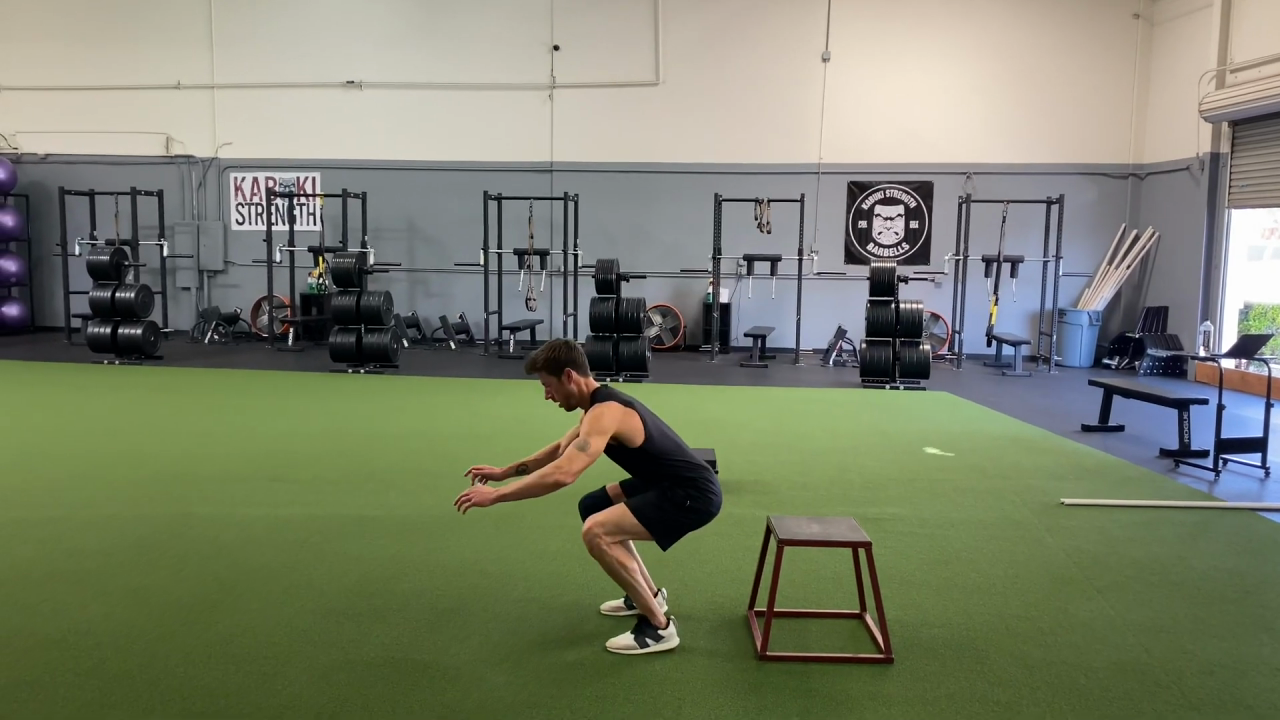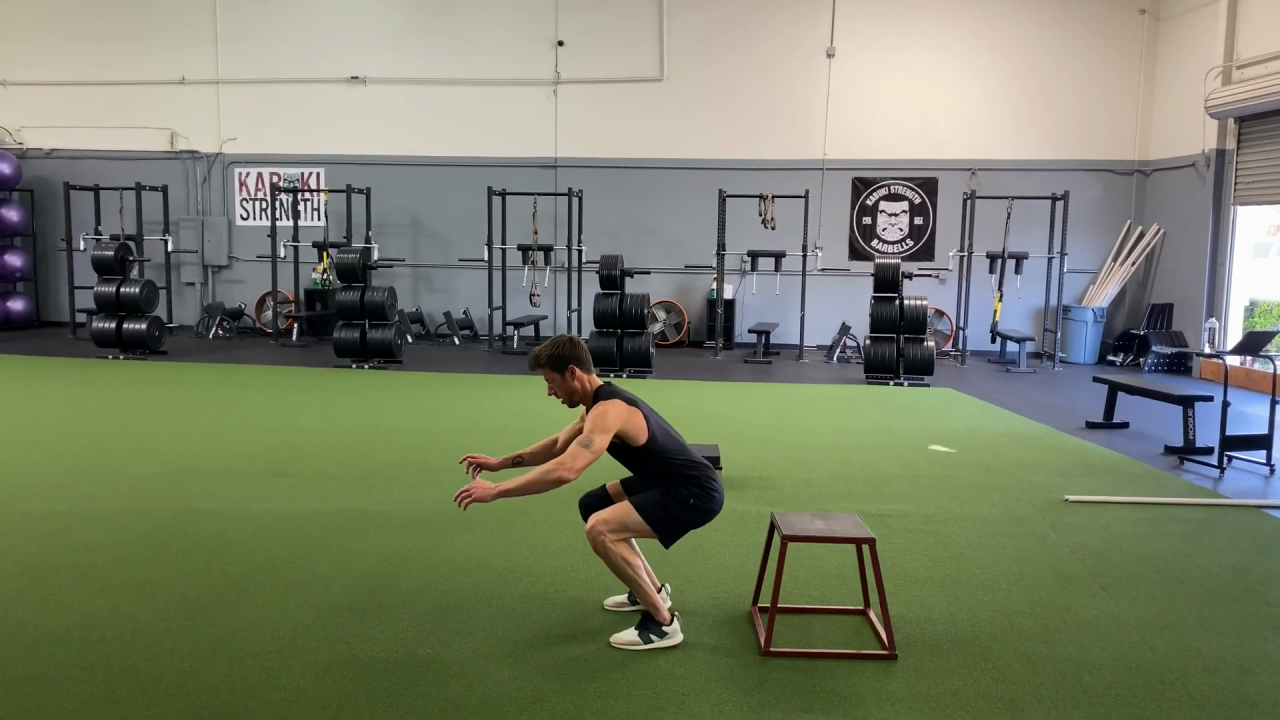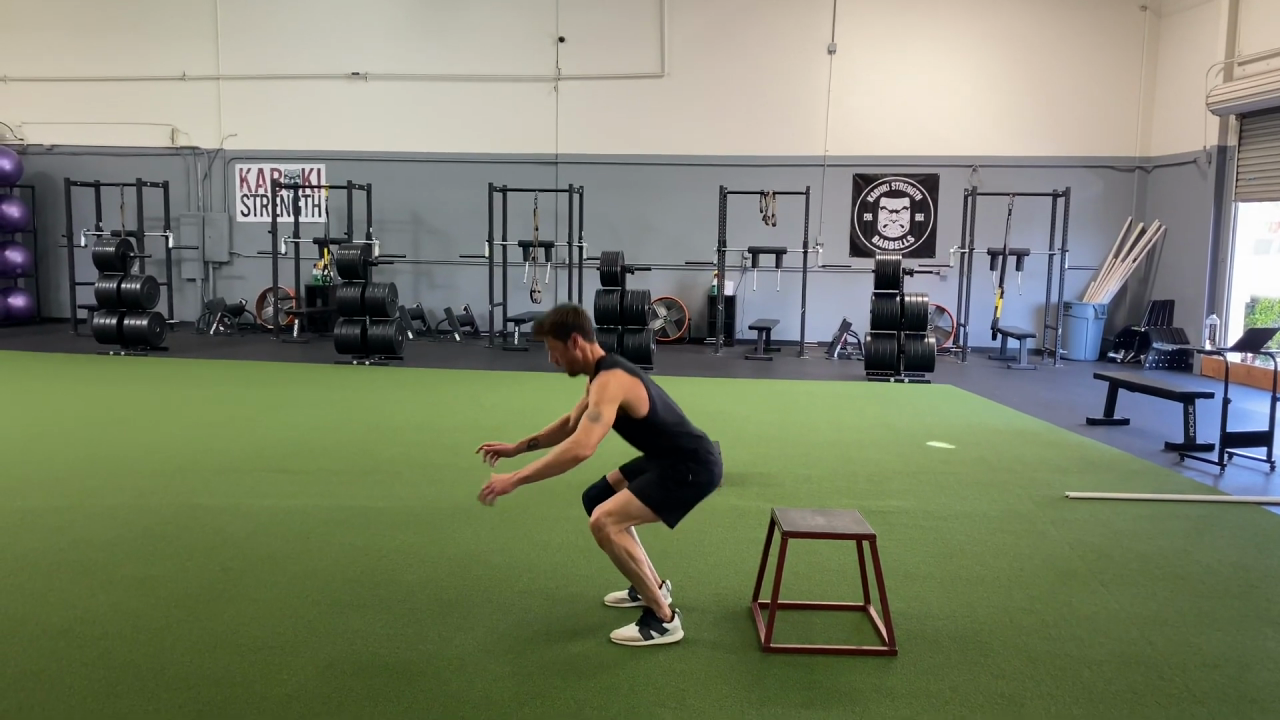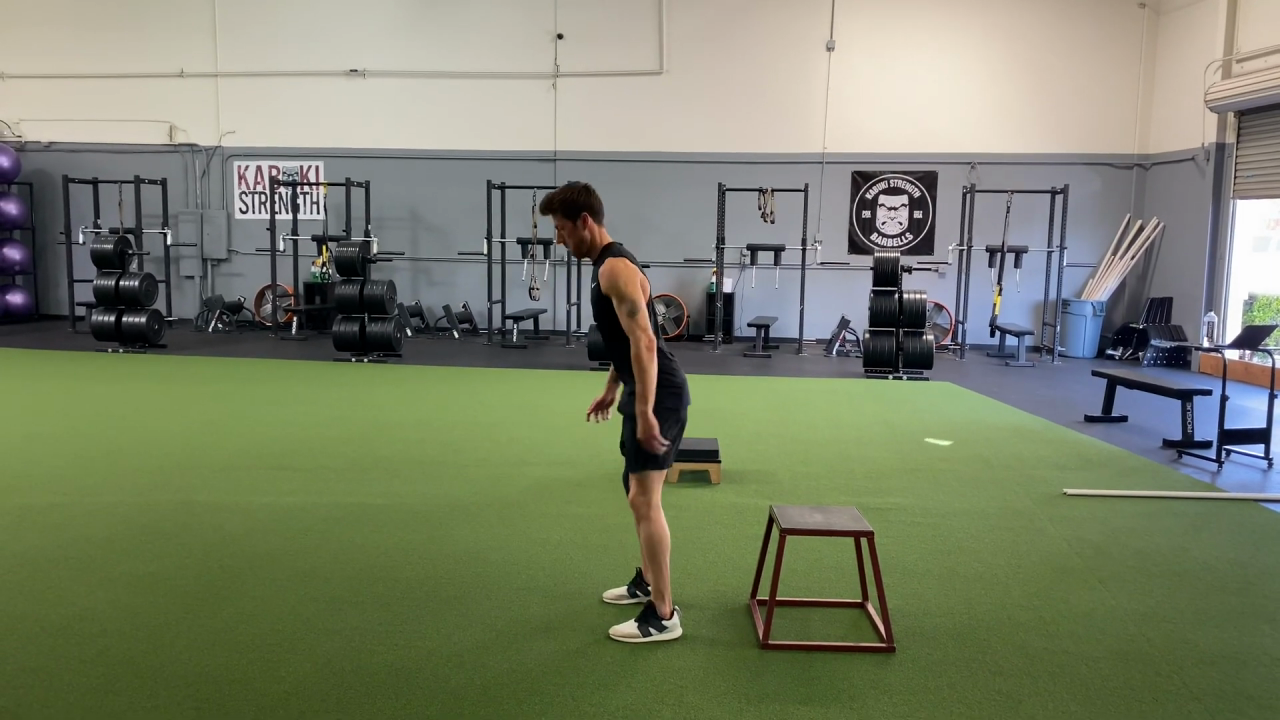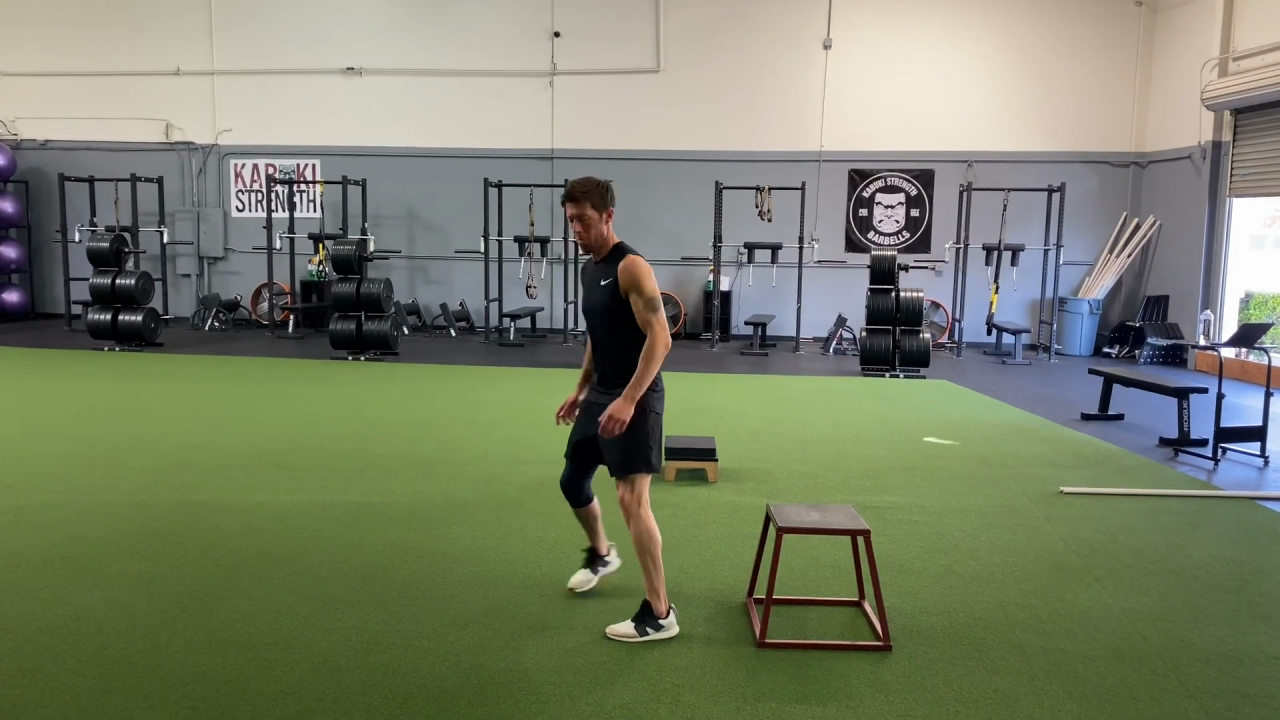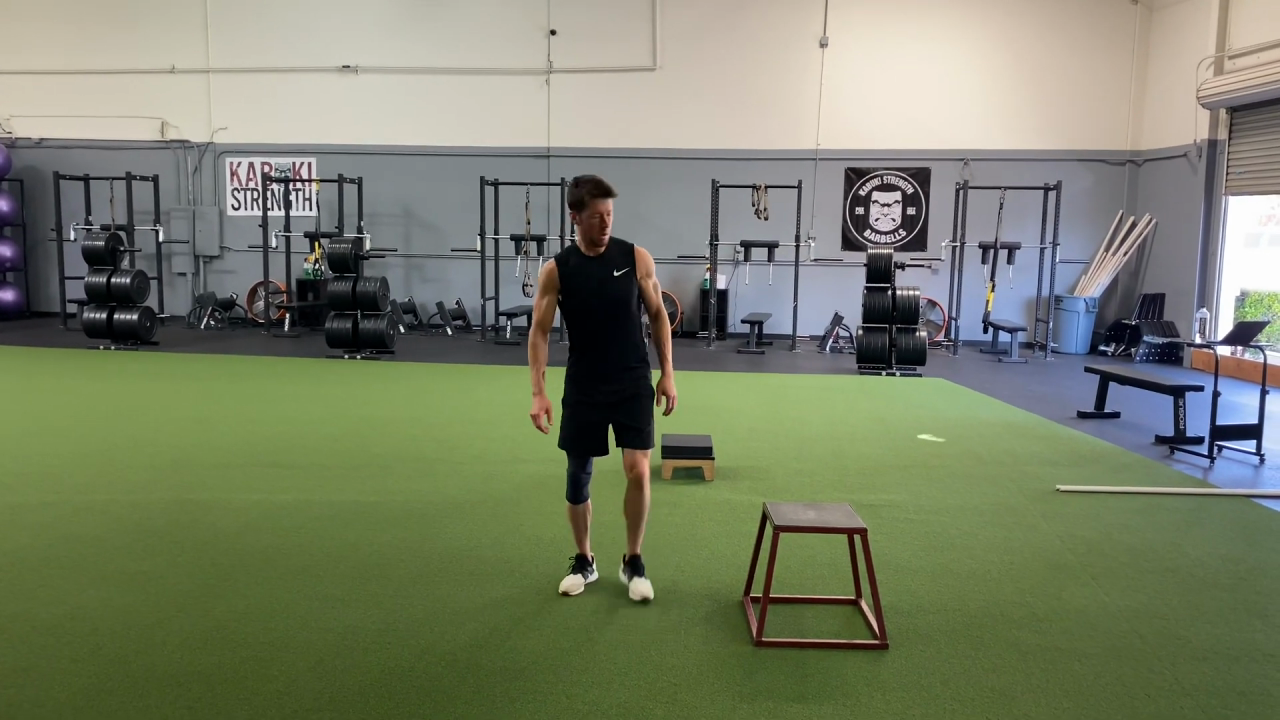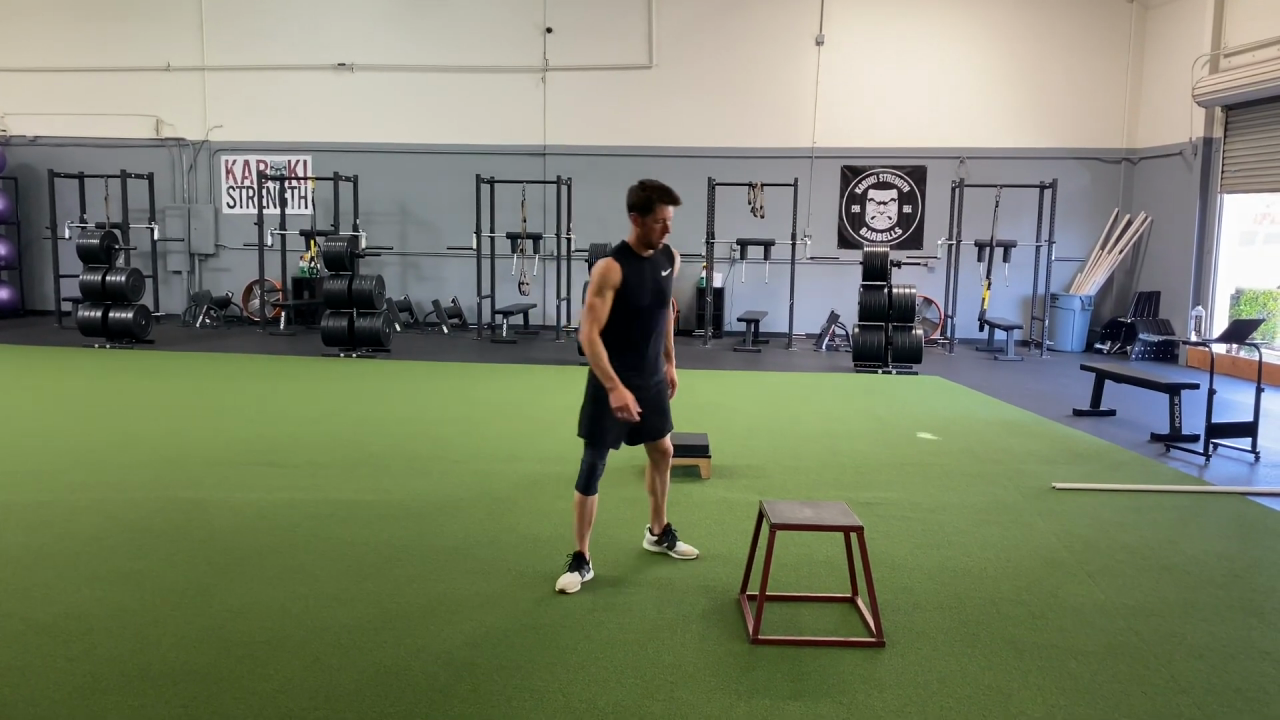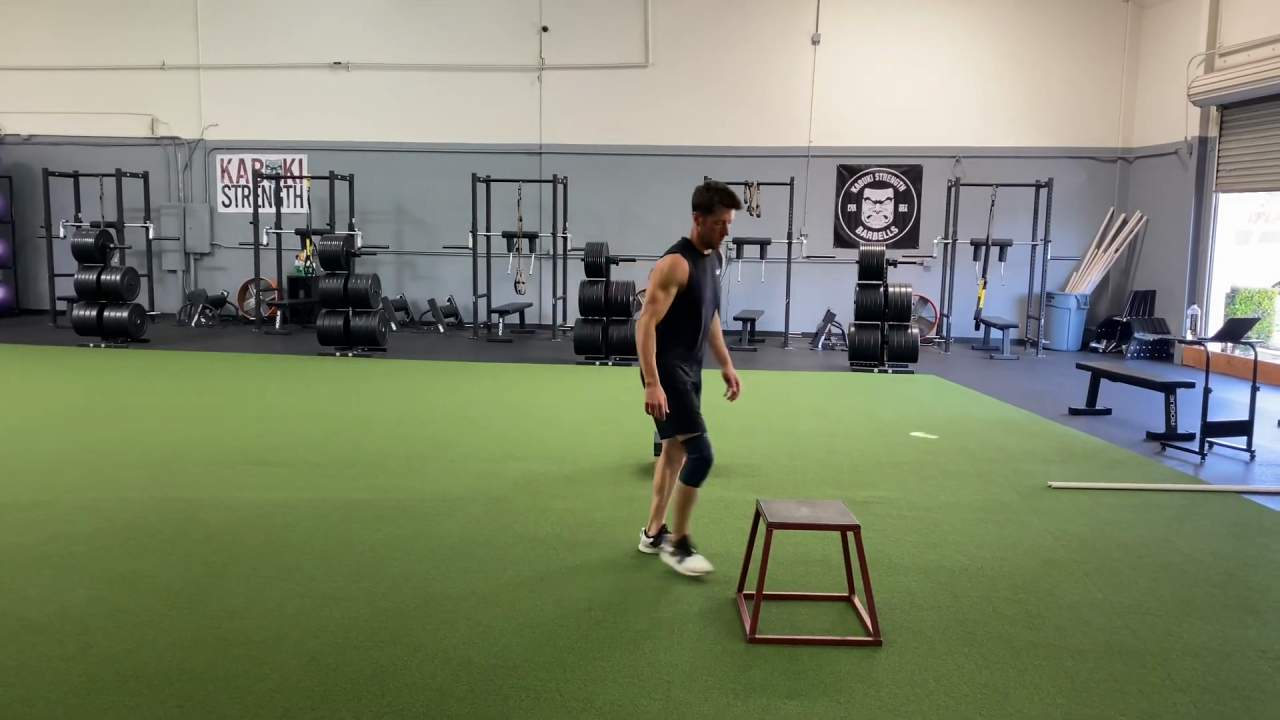
dt=0.4s
person 1, frame 1
left shoulder: (604, 413)
right shoulder: (603, 403)
left elbow: (562, 473)
right elbow: (561, 450)
left wrist: (495, 495)
right wrist: (504, 472)
left hip: (693, 495)
right hip: (672, 483)
left knee: (596, 532)
right knee: (592, 508)
left ankle: (659, 627)
right ankle: (648, 593)
person 1, frame 2
left shoulder: (608, 411)
right shoulder: (602, 402)
left elbow: (565, 470)
right elbow: (558, 445)
left wrist: (496, 491)
right wrist: (500, 463)
left hip: (695, 493)
right hip: (672, 481)
left knee: (600, 529)
right knee: (592, 506)
left ankle: (663, 623)
right ankle: (652, 589)
person 1, frame 3
left shoulder: (609, 381)
right shoulder: (605, 372)
left elbow: (580, 448)
right elbow: (570, 424)
left wrist: (515, 479)
right wrist: (517, 447)
left hip: (693, 467)
right hip: (668, 458)
left knee: (605, 522)
right knee: (596, 500)
left ankle: (664, 619)
right ankle: (652, 585)
person 1, frame 4
left shoulder: (614, 268)
right shoulder: (607, 264)
left elbow: (644, 341)
left wrist: (645, 412)
right wrist: (608, 391)
left hip: (658, 394)
right hip: (640, 391)
left knee: (644, 499)
right knee: (636, 489)
left ankle: (663, 616)
right ankle: (648, 580)
person 1, frame 5
left shoulder: (631, 267)
right shoulder: (588, 269)
left elbow: (659, 338)
left wrist: (629, 398)
right wrist: (580, 389)
left hip: (633, 401)
right hip: (598, 396)
left knee: (632, 499)
right knee: (572, 483)
left ankle: (659, 613)
right ankle: (600, 553)
person 1, frame 6
left shoulder: (637, 258)
right shoulder: (557, 269)
left elbow: (658, 316)
right elbow: (539, 333)
left wrist: (666, 374)
right wrist: (538, 394)
left hip: (633, 384)
right hip: (584, 388)
left knee: (638, 471)
right knee: (578, 477)
left ankle: (633, 561)
right ankle: (583, 561)
person 1, frame 7
left shoulder: (670, 257)
right shoulder: (611, 268)
right elbow: (588, 332)
left wrist: (670, 363)
right wrist: (614, 388)
left hip: (651, 376)
right hip: (613, 380)
left knee: (662, 451)
right knee: (592, 466)
left ankle: (658, 531)
right ankle: (580, 560)
person 1, frame 8
left shoulder: (715, 258)
right shoulder: (675, 263)
right elbow: (646, 324)
left wrist: (726, 365)
right wrist: (652, 383)
left hip: (689, 369)
right hip: (668, 369)
left knee: (675, 448)
right knee: (700, 453)
left ankle: (655, 532)
right ankle: (679, 543)
